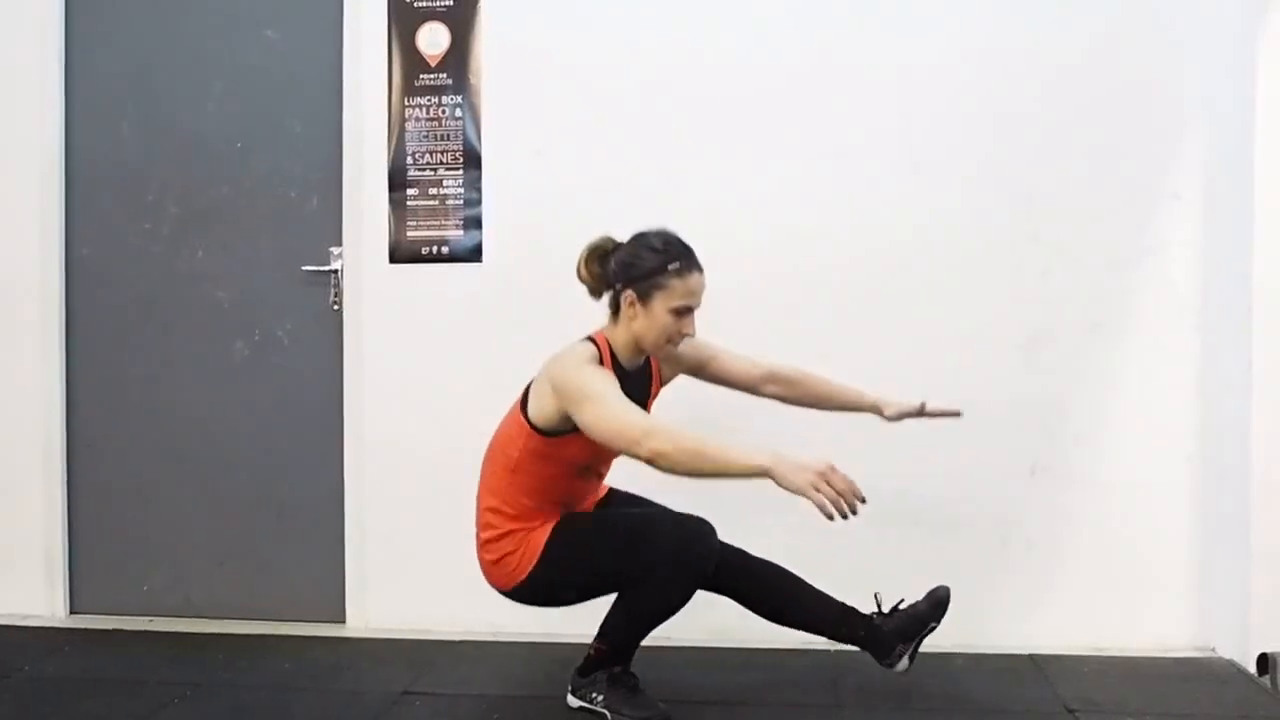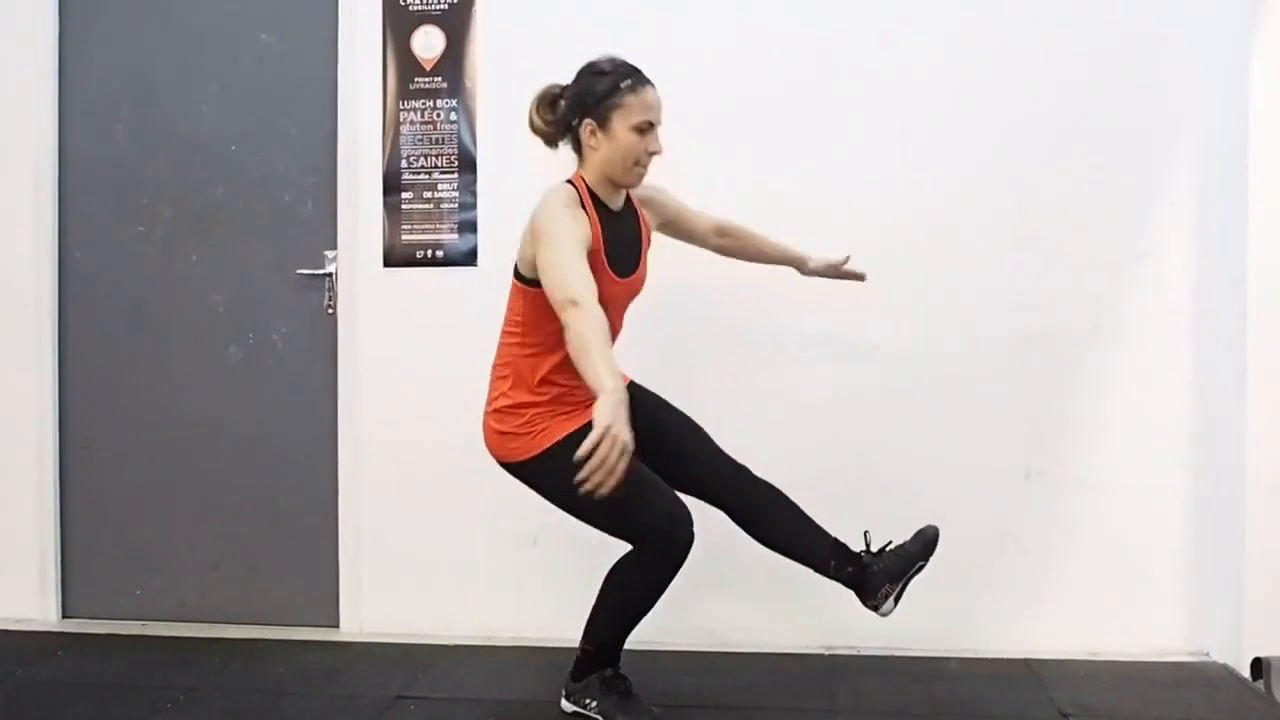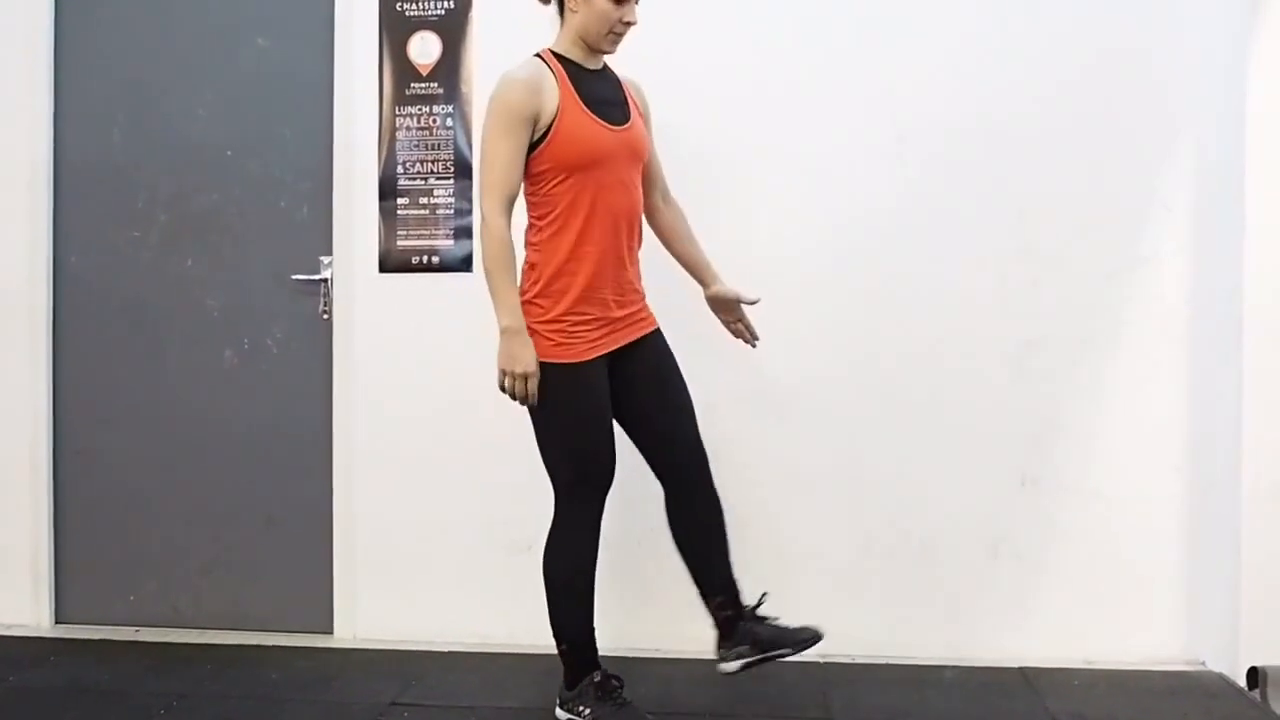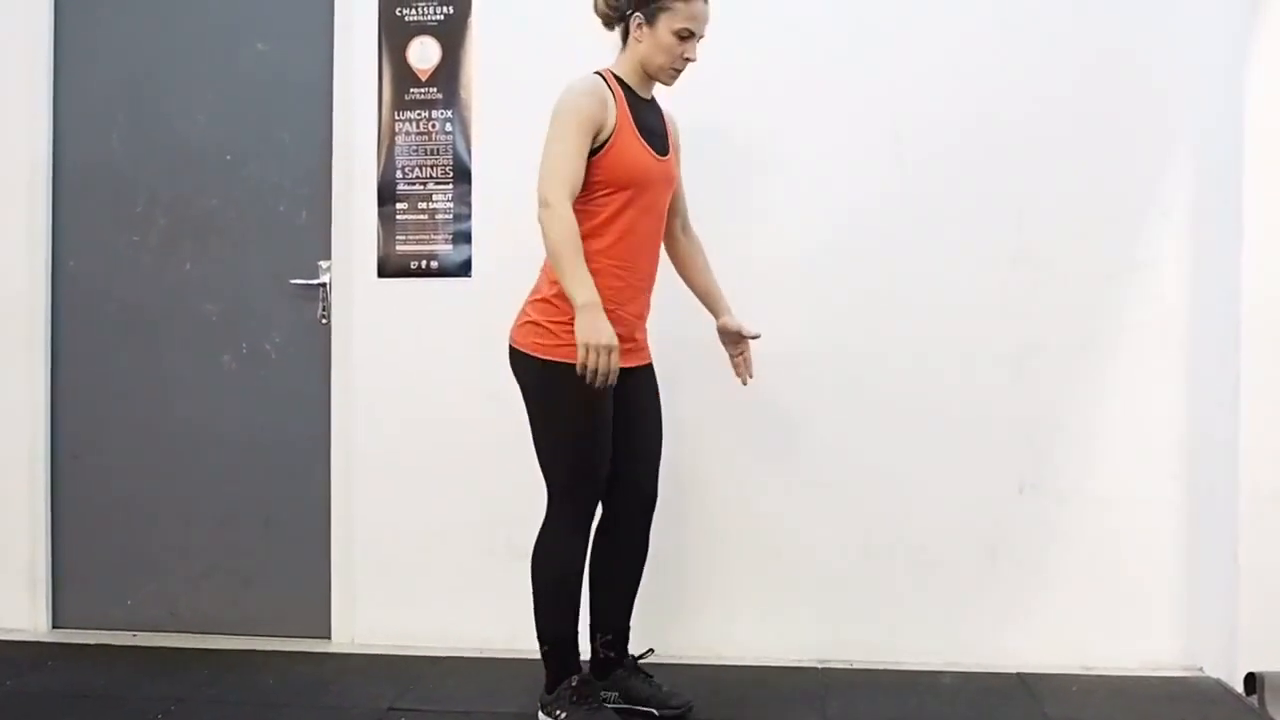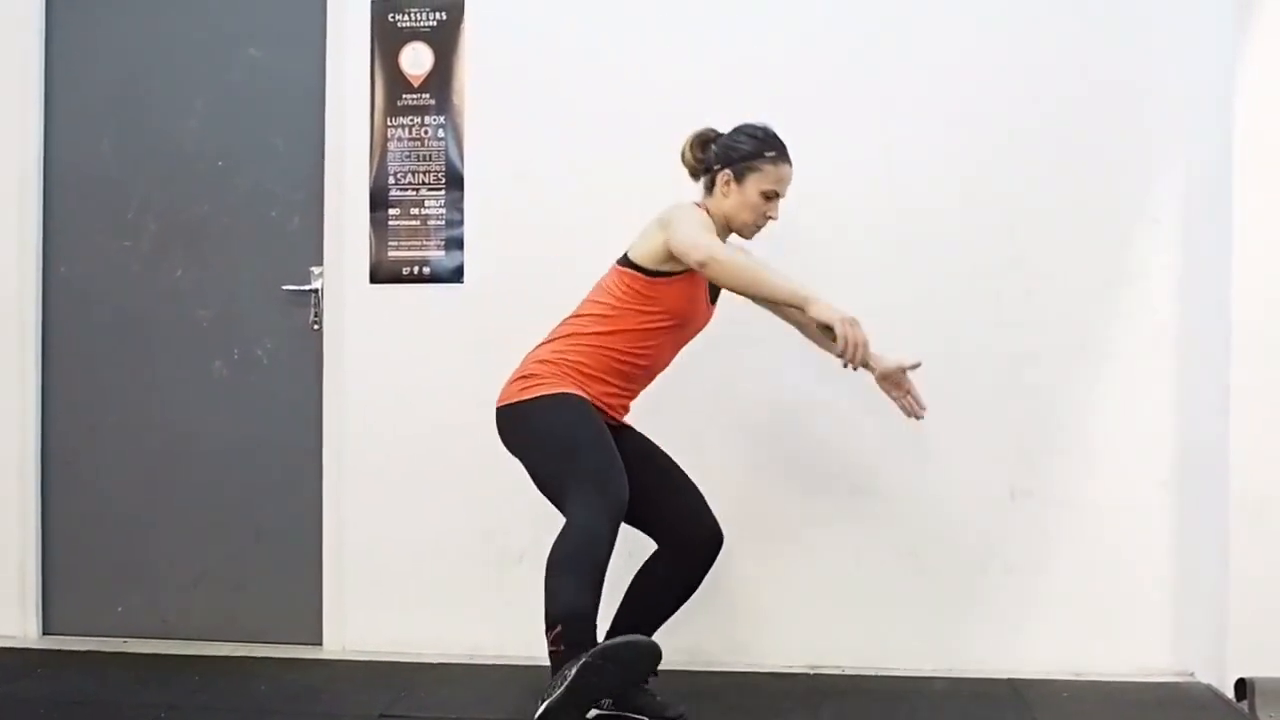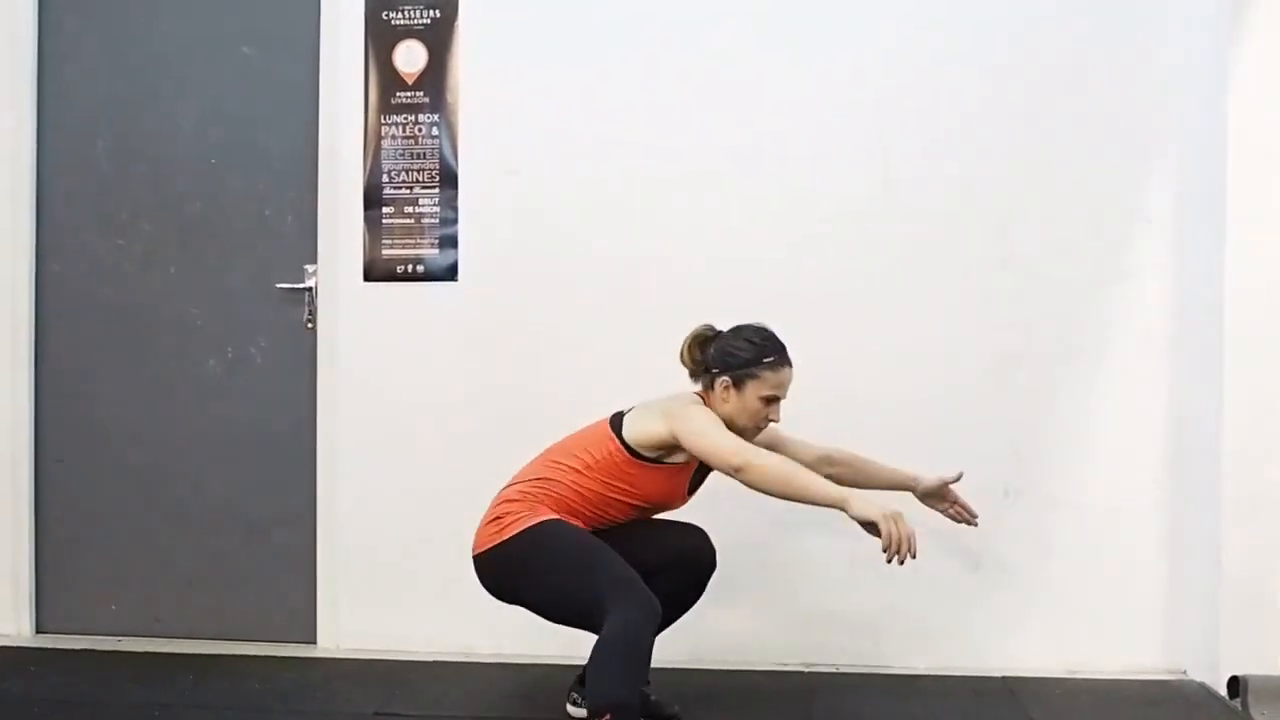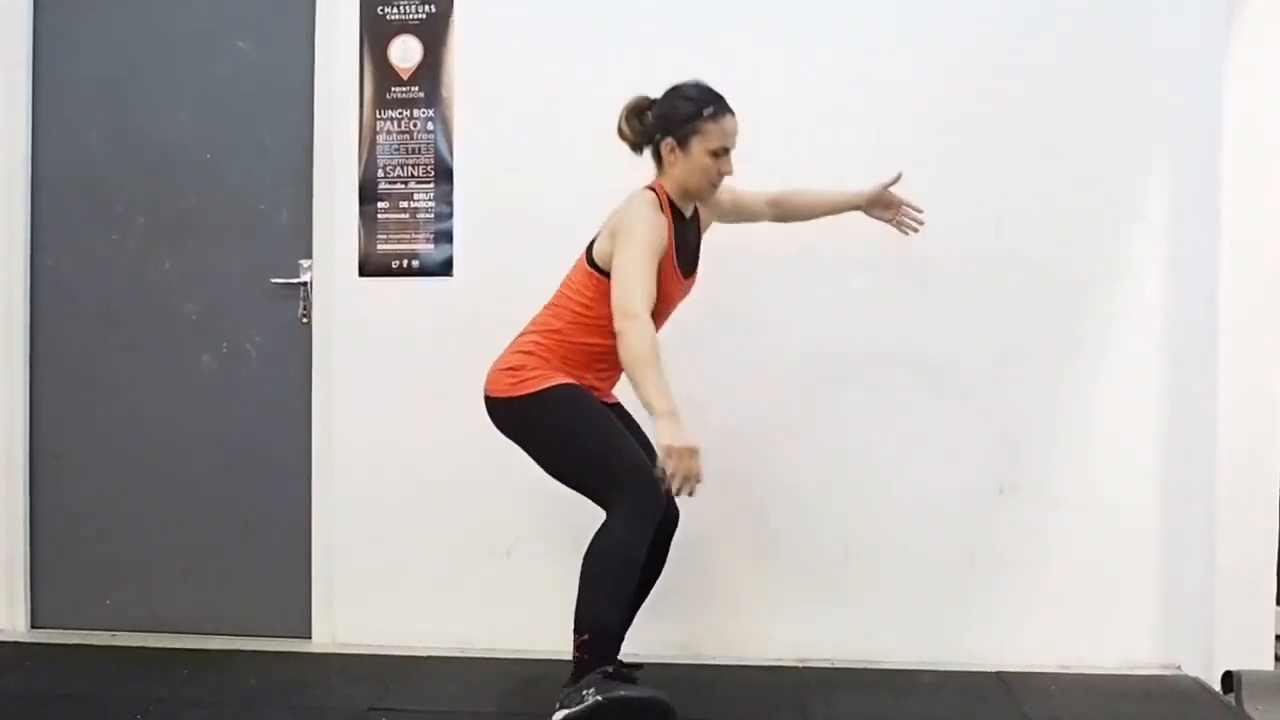
dt=0.7s
person 1, frame 1
left shoulder: (664, 353)
right shoulder: (577, 373)
left elbow: (767, 378)
right elbow: (653, 445)
left wrist: (878, 405)
right wrist: (774, 464)
left hip: (575, 506)
right hip: (522, 542)
left knee: (722, 562)
right knee: (688, 545)
left ankle: (876, 632)
right ankle: (598, 675)
person 1, frame 2
left shoulder: (642, 203)
right shoulder: (562, 214)
left elbow: (717, 231)
right elbow: (577, 306)
left wrist: (803, 261)
right wrist: (610, 409)
left hip: (598, 394)
right hip: (534, 421)
left knee: (725, 479)
right knee: (665, 530)
left ankle: (862, 573)
person 1, frame 3
left shoulder: (628, 93)
right shoulder: (525, 87)
left elbow: (656, 198)
right elbow: (493, 215)
left wrist: (712, 283)
right wrist: (512, 330)
left hip: (630, 325)
right hip: (558, 335)
left knee: (688, 468)
right knee: (583, 499)
left ankle: (735, 627)
person 1, frame 4
left shoulder: (664, 127)
right shoulder: (590, 99)
left elbow: (678, 232)
right elbow: (554, 205)
left wrist: (723, 316)
right wrist: (589, 308)
left hip: (626, 350)
right hip: (561, 343)
left knee: (635, 506)
right knee: (575, 508)
person 1, frame 5
left shoulder: (721, 253)
right shoulder: (684, 221)
left elbow: (797, 311)
right elbow: (704, 257)
left wrist: (876, 364)
right wrist: (818, 306)
left hip: (597, 411)
right hip: (547, 393)
left knee: (696, 535)
right knee: (600, 503)
right ankle: (572, 669)
person 1, frame 6
left shoulder: (724, 425)
right shoulder: (686, 414)
left elbow: (820, 459)
right elbow: (746, 466)
left wrist: (915, 484)
right wrist: (851, 503)
left hip: (563, 530)
right hip: (514, 534)
left knee: (690, 553)
right knee: (633, 606)
person 1, frame 7
left shoulder: (697, 206)
right shoulder: (642, 217)
left elbow: (772, 205)
right elbow: (632, 323)
left wrist: (861, 201)
right wrist: (667, 420)
left hip: (580, 389)
right hip: (531, 385)
left knee: (654, 513)
right knee: (638, 500)
left ankle: (597, 668)
